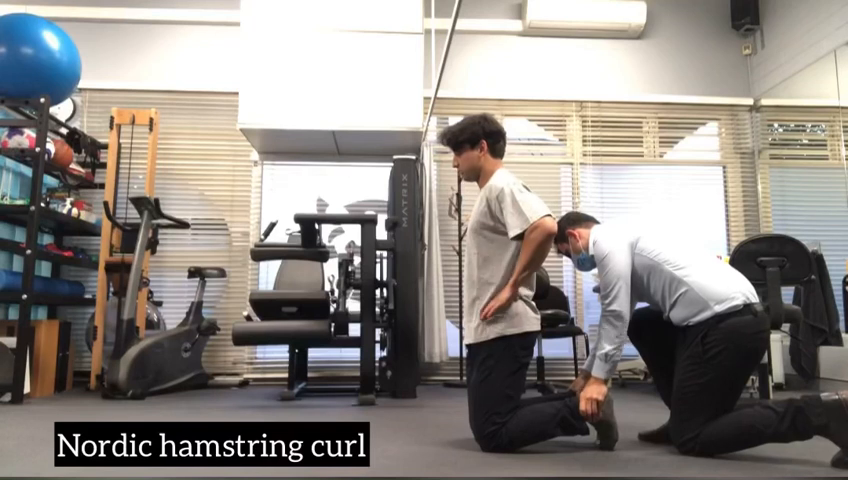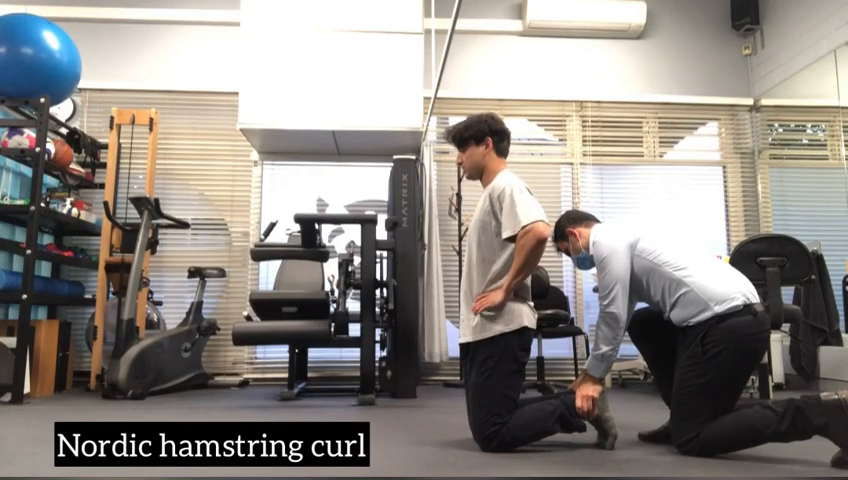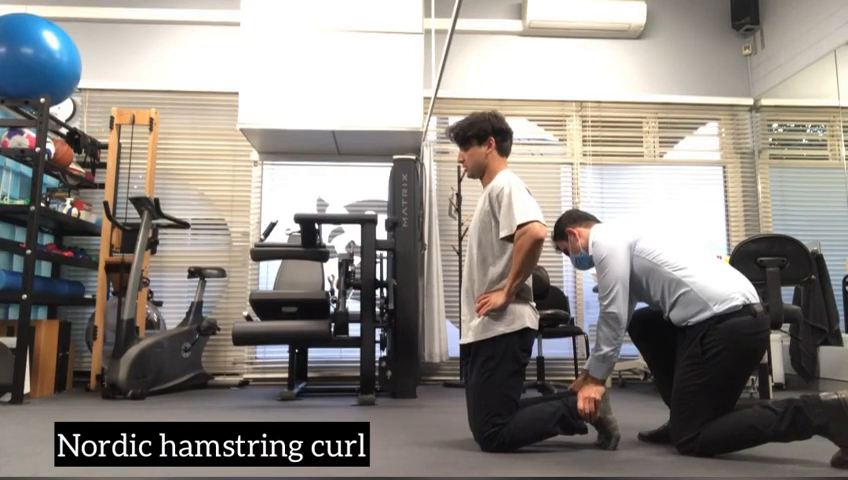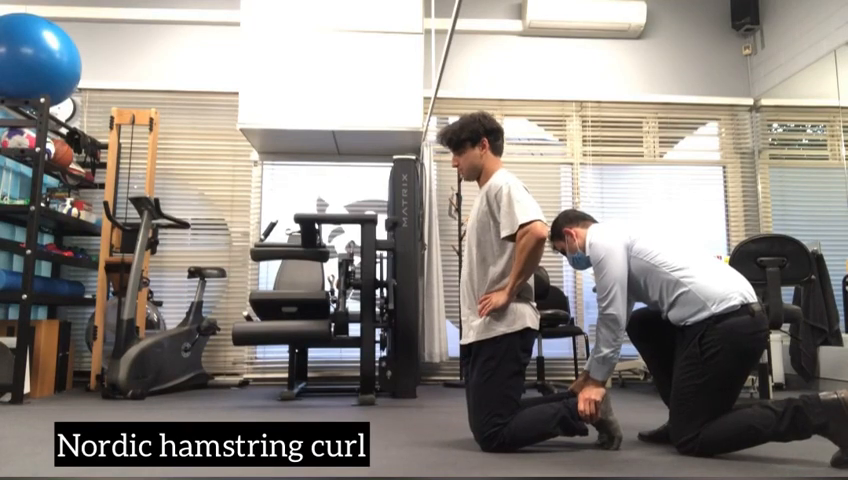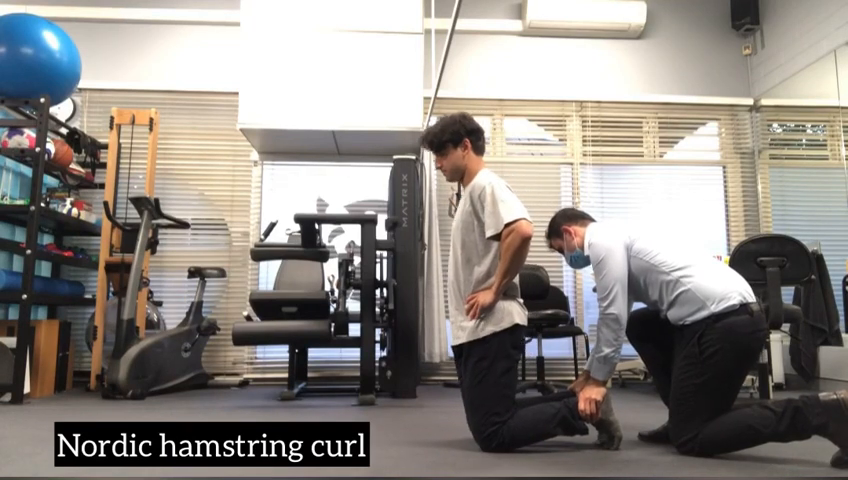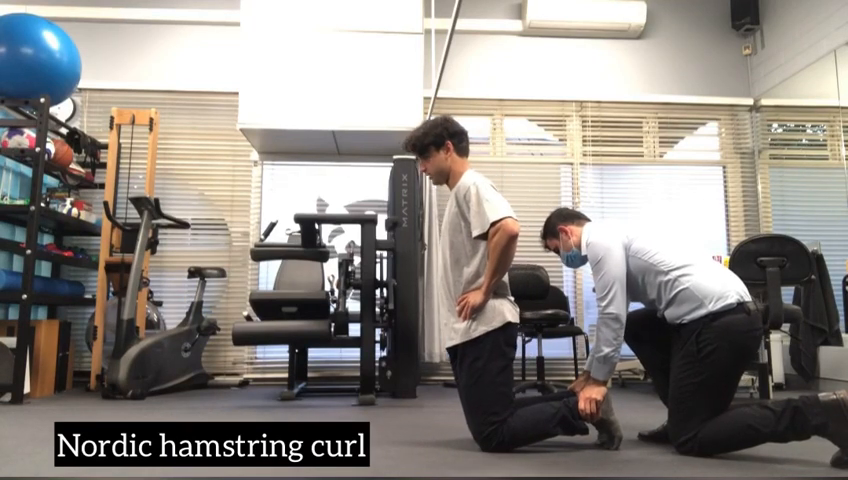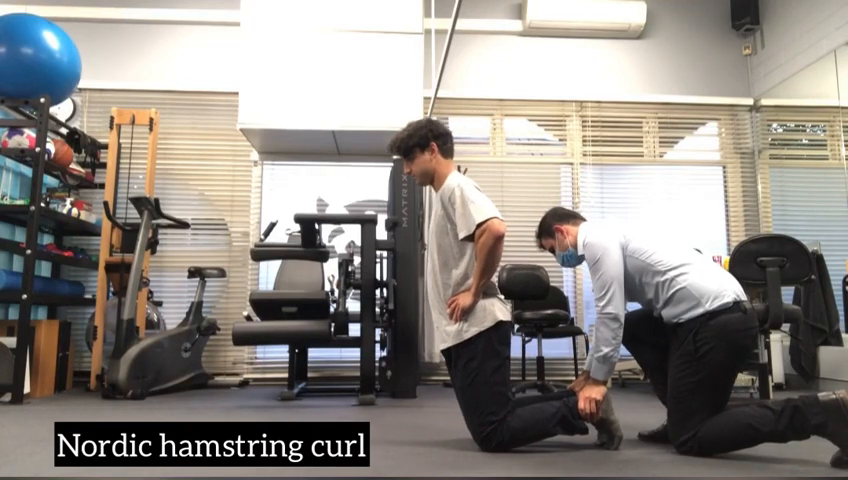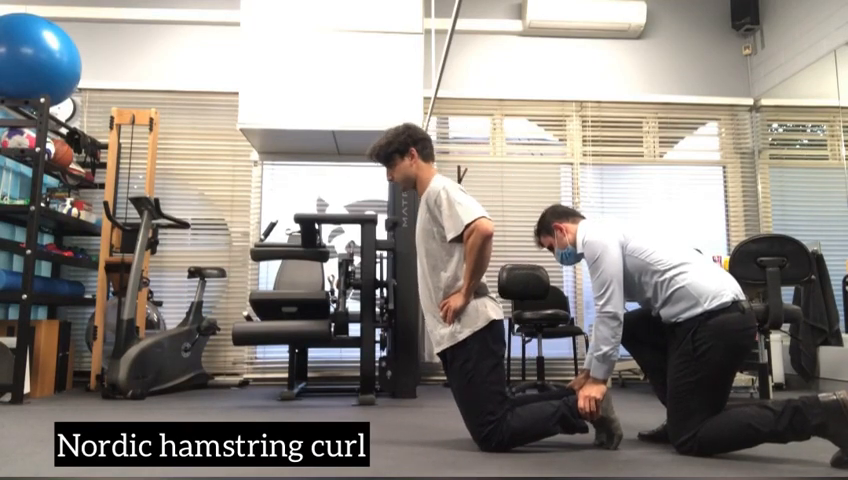
dt=0.5s
person 1, frame 1
left shoulder: (502, 186)
right shoulder: (489, 192)
left elbow: (545, 228)
left wrist: (512, 288)
left hip: (503, 328)
right hip: (489, 329)
left knee: (492, 434)
right knee: (489, 421)
right ankle: (578, 402)
person 1, frame 2
left shoulder: (506, 186)
right shoulder: (491, 192)
left elbow: (538, 233)
left wrist: (506, 289)
left hip: (500, 327)
right hip: (483, 327)
left knee: (492, 434)
right knee: (488, 424)
left ankle: (580, 404)
right ankle: (577, 401)
person 1, frame 3
left shoulder: (505, 186)
right shoulder: (492, 191)
left elbow: (534, 233)
left wrist: (508, 292)
left hip: (501, 327)
right hip: (484, 329)
left knee: (493, 435)
right knee: (489, 422)
right ankle: (577, 402)
person 1, frame 4
left shoulder: (502, 185)
right shoulder: (487, 192)
left elbow: (537, 232)
left wrist: (509, 291)
left hip: (502, 327)
right hip: (483, 329)
left knee: (493, 434)
right knee: (489, 423)
right ankle: (579, 402)
person 1, frame 5
left shoulder: (486, 186)
right shoulder: (472, 192)
left elbow: (521, 231)
left wrist: (495, 290)
left hip: (491, 325)
right hip: (474, 328)
left knee: (493, 434)
right knee: (489, 421)
right ankle: (576, 401)
person 1, frame 6
left shoulder: (471, 186)
right shoulder: (459, 193)
left elbow: (508, 229)
left wrist: (486, 290)
left hip: (484, 325)
right hip: (468, 328)
left knee: (493, 434)
right knee: (491, 422)
right ankle: (577, 402)
person 1, frame 7
left shoulder: (456, 188)
right shoulder: (445, 194)
left elbow: (494, 230)
left wrist: (474, 292)
left hip: (476, 326)
right hip: (462, 329)
left knee: (493, 434)
right knee: (492, 419)
left ankle: (583, 408)
right ankle: (576, 401)
person 1, frame 8
left shoulder: (440, 190)
right shoulder: (430, 197)
left elbow: (483, 230)
left wrist: (465, 293)
left hip: (470, 327)
right hip: (457, 330)
left knee: (493, 433)
right knee: (492, 419)
right ankle: (577, 400)
person 2, frame 1
left shoulder: (607, 238)
right shoulder: (622, 242)
left elbow: (616, 315)
right elbow: (616, 318)
left wrist: (598, 377)
right wrist: (587, 372)
left hip: (727, 325)
right hip: (728, 317)
left knee: (691, 438)
right knee: (640, 325)
left ankle: (823, 413)
right ankle: (684, 413)
person 2, frame 2
left shoulder: (607, 239)
right shoulder: (622, 240)
left elbow: (612, 316)
right elbow: (621, 317)
left wrist: (594, 378)
right wrist: (588, 373)
left hip: (728, 325)
right hip: (733, 316)
left knee: (690, 438)
right knee: (642, 324)
left ankle: (822, 413)
right ankle: (684, 416)
person 2, frame 3
left shoulder: (606, 239)
right shoulder: (621, 240)
left elbow: (613, 316)
right elbow: (620, 317)
left wrist: (596, 378)
right wrist: (589, 372)
left hip: (727, 325)
right hip: (732, 316)
left knee: (691, 439)
right knee: (641, 325)
left ankle: (823, 413)
right ankle: (685, 415)
person 2, frame 4
left shoulder: (602, 240)
right shoulder: (617, 239)
left elbow: (612, 317)
right elbow: (618, 317)
left wrist: (596, 380)
right wrist: (589, 372)
left hip: (726, 324)
right hip: (731, 315)
left knee: (690, 438)
right knee: (639, 324)
left ankle: (823, 411)
right ankle: (683, 417)
person 2, frame 5
left shoulder: (602, 239)
right shoulder: (616, 239)
left elbow: (613, 316)
right elbow: (618, 318)
left wrist: (597, 380)
right wrist: (588, 372)
left hip: (724, 323)
right hip: (730, 315)
left knee: (690, 439)
right knee: (638, 326)
left ankle: (822, 413)
right ankle: (685, 415)
person 2, frame 6
left shoulder: (600, 239)
right shoulder: (611, 239)
left elbow: (612, 315)
right elbow: (616, 317)
left wrist: (597, 380)
right wrist: (588, 372)
left hip: (721, 324)
right hip: (722, 315)
left knee: (689, 439)
right knee: (634, 327)
left ankle: (823, 413)
right ankle: (683, 416)
person 2, frame 7
left shoulder: (597, 238)
right shoulder: (610, 238)
left elbow: (611, 315)
right elbow: (613, 315)
left wrist: (598, 379)
right wrist: (587, 372)
left hip: (716, 322)
right hip: (718, 314)
left knee: (690, 438)
right knee: (632, 329)
left ankle: (822, 413)
right ankle: (682, 415)
person 2, frame 8
left shoulder: (597, 238)
right shoulder: (608, 237)
left elbow: (609, 313)
right elbow: (610, 314)
left wrist: (597, 378)
right wrist: (587, 371)
left hip: (715, 322)
right hip: (718, 313)
left knee: (689, 438)
right knee: (631, 328)
left ankle: (823, 413)
right ankle: (681, 415)
